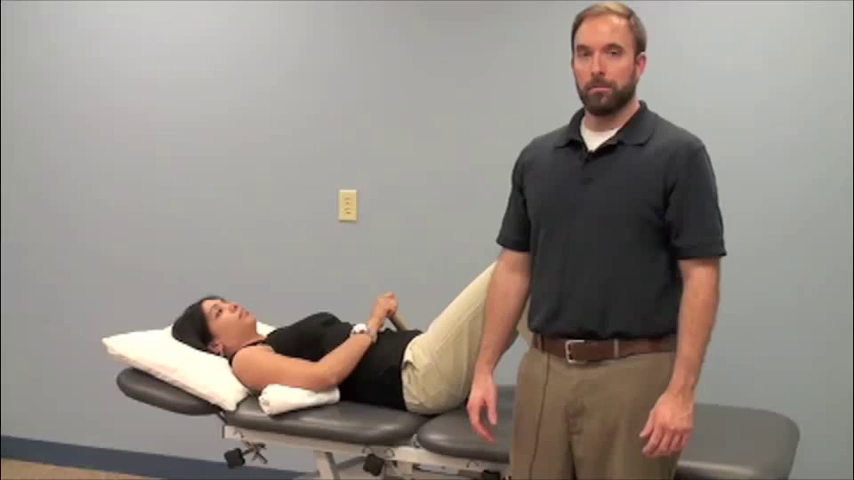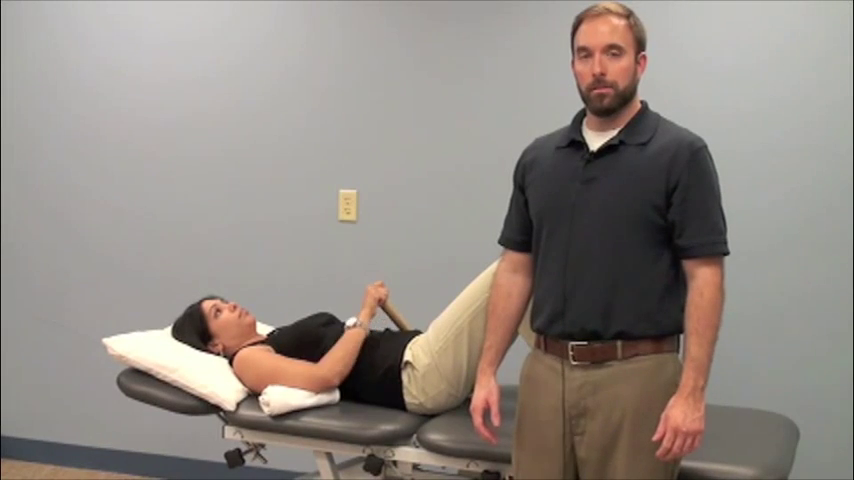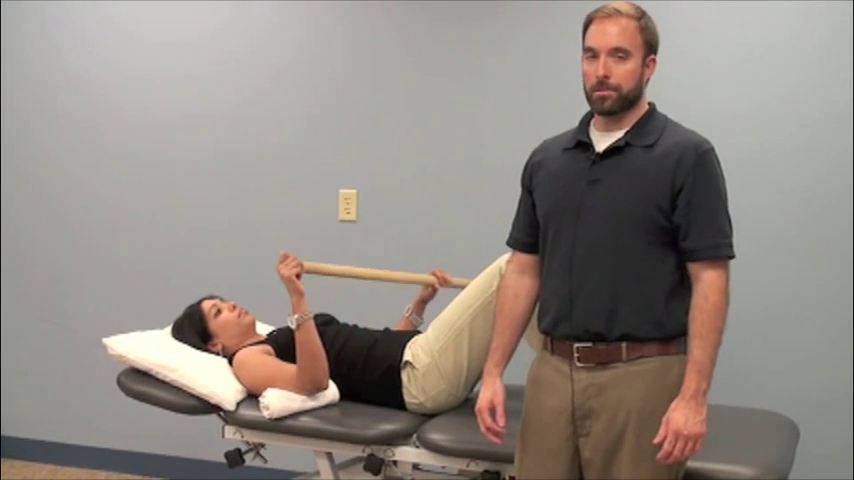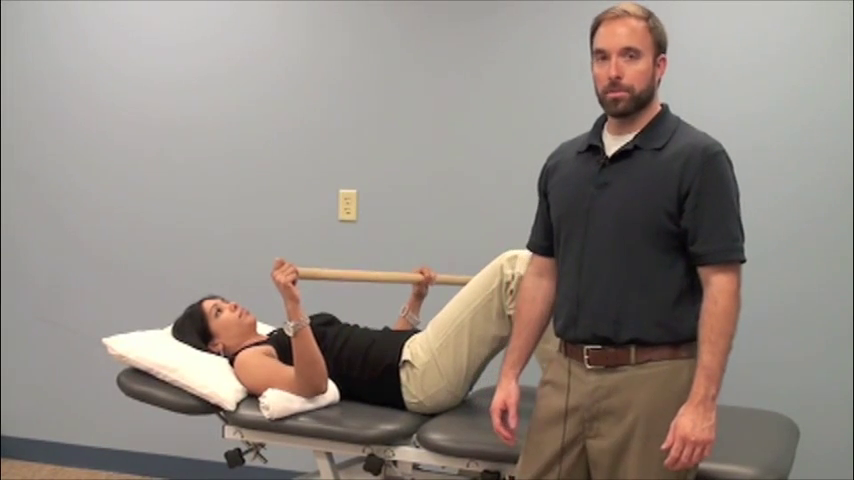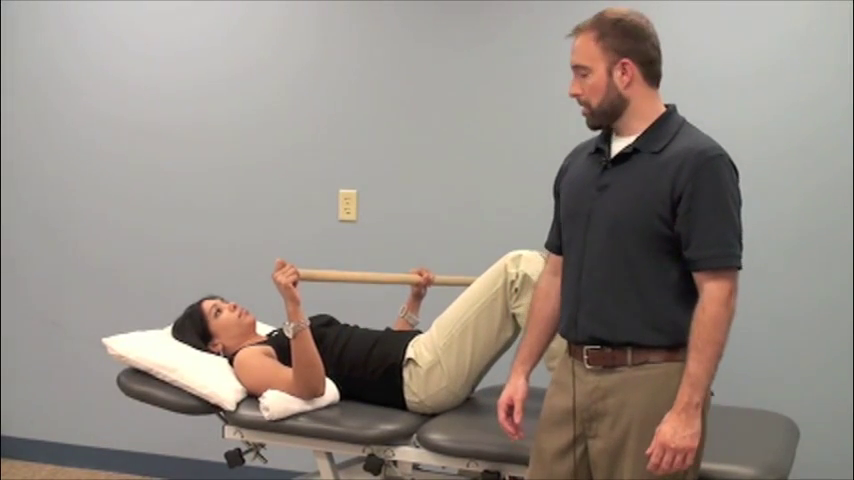
dt=0.5s
person 1, frame 1
left shoulder: (678, 156)
right shoulder: (537, 159)
left elbow: (700, 278)
right elbow: (514, 269)
left wrist: (681, 390)
right wrist: (484, 369)
left hip: (632, 375)
right hip: (545, 371)
person 1, frame 2
left shoulder: (680, 155)
right shoulder: (538, 159)
left elbow: (705, 278)
right elbow: (516, 270)
left wrist: (692, 391)
right wrist: (487, 370)
left hip: (635, 376)
right hip: (547, 372)
person 1, frame 3
left shoulder: (687, 157)
right shoulder: (546, 160)
left elbow: (710, 281)
right elbow: (523, 272)
left wrist: (693, 394)
right wrist: (493, 371)
left hip: (641, 377)
right hip: (553, 374)
person 1, frame 4
left shoulder: (698, 160)
right shoulder: (563, 163)
left elbow: (721, 286)
right elbow: (542, 275)
left wrist: (702, 401)
right wrist: (510, 372)
left hip: (651, 382)
right hip: (566, 376)
person 1, frame 5
left shoulder: (698, 163)
right shoulder: (578, 163)
left elbow: (717, 294)
left wrist: (688, 409)
right wrist: (521, 369)
left hip: (650, 383)
right hip: (572, 378)
person 2, frame 1
left shoulder: (279, 343)
right shoulder: (247, 360)
right elbow: (325, 374)
right wrist: (372, 322)
left hip: (414, 359)
right hip: (415, 378)
person 2, frame 2
left shoulder: (279, 343)
right shoulder: (247, 360)
right elbow: (327, 376)
right wrist: (364, 314)
left hip: (417, 357)
right hip: (417, 377)
person 2, frame 3
left shoulder: (280, 343)
right shoulder: (247, 360)
right elbow: (314, 380)
left wrist: (421, 302)
right wrist: (298, 300)
left hip: (415, 356)
right hip: (418, 378)
person 2, frame 4
left shoulder: (281, 342)
right shoulder: (248, 361)
right elbow: (313, 384)
left wrist: (415, 299)
right wrist: (292, 306)
left hip: (415, 355)
right hip: (417, 377)
left knee: (522, 267)
right knee: (514, 268)
person 2, frame 5
left shoulder: (282, 342)
right shoulder: (247, 360)
right elbow: (311, 387)
left wrist: (414, 300)
right wrist: (293, 307)
left hip: (415, 356)
right hip: (420, 377)
left knee: (527, 266)
right knee: (519, 268)
